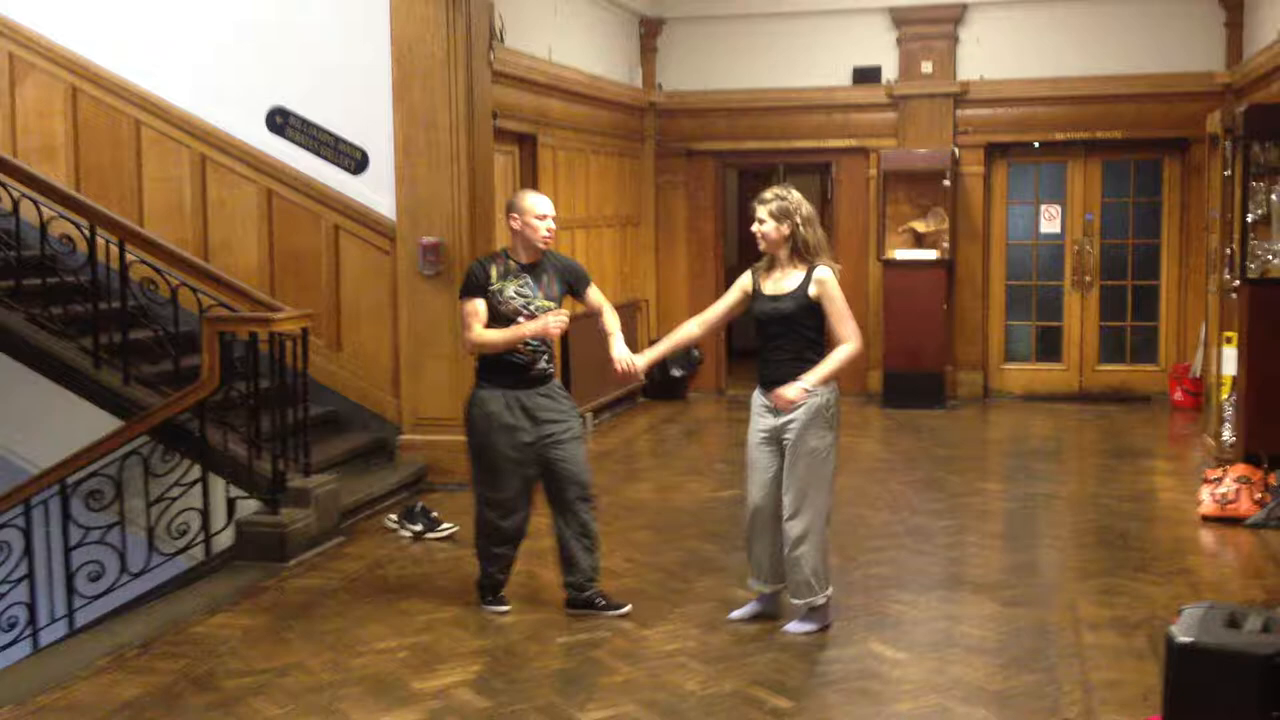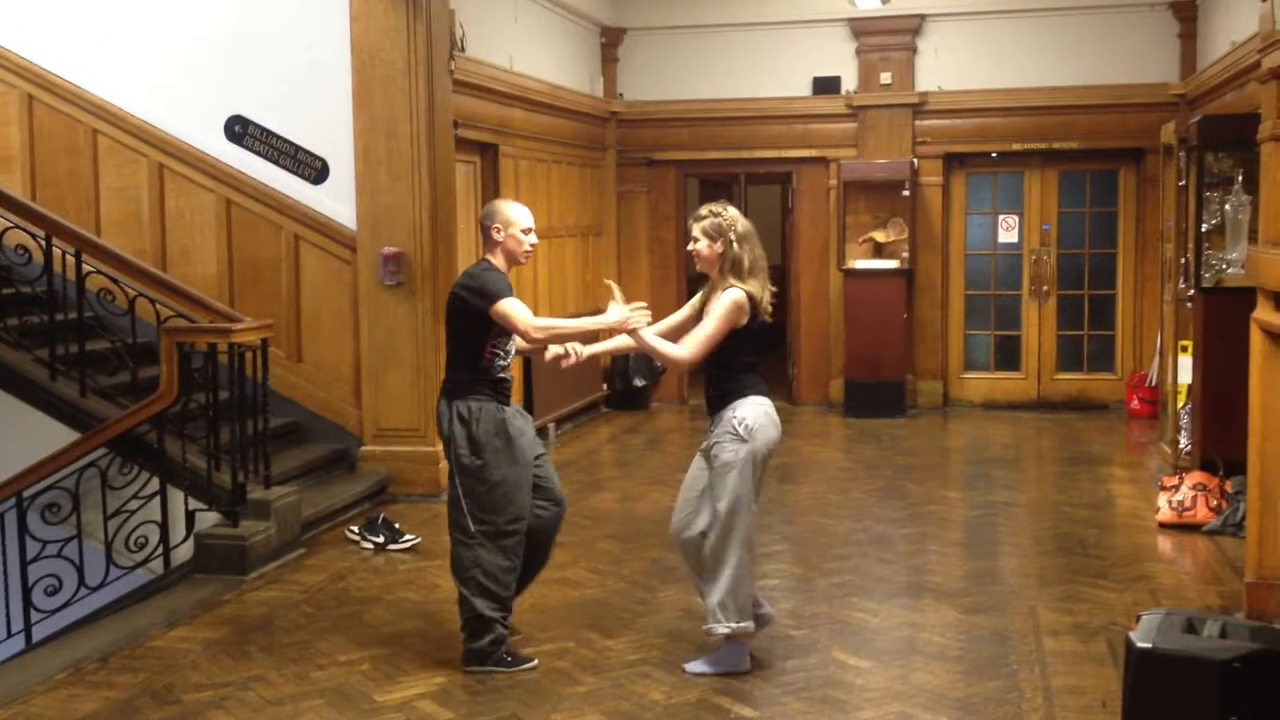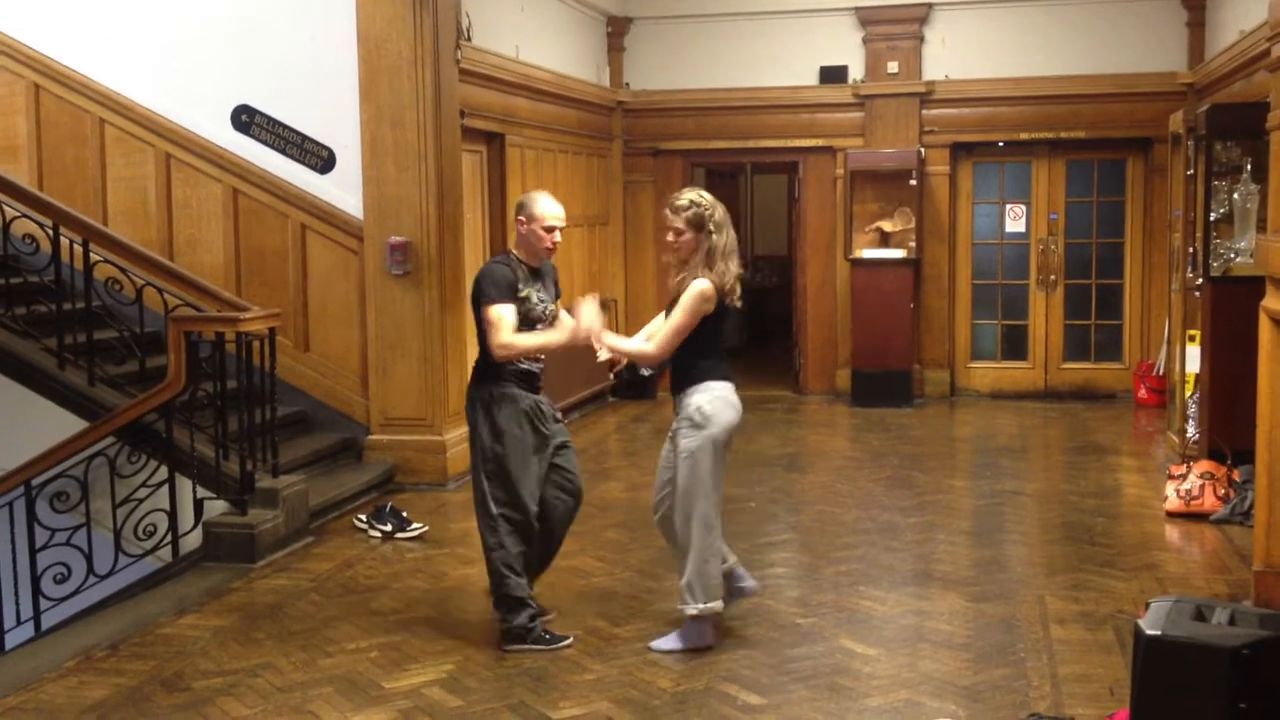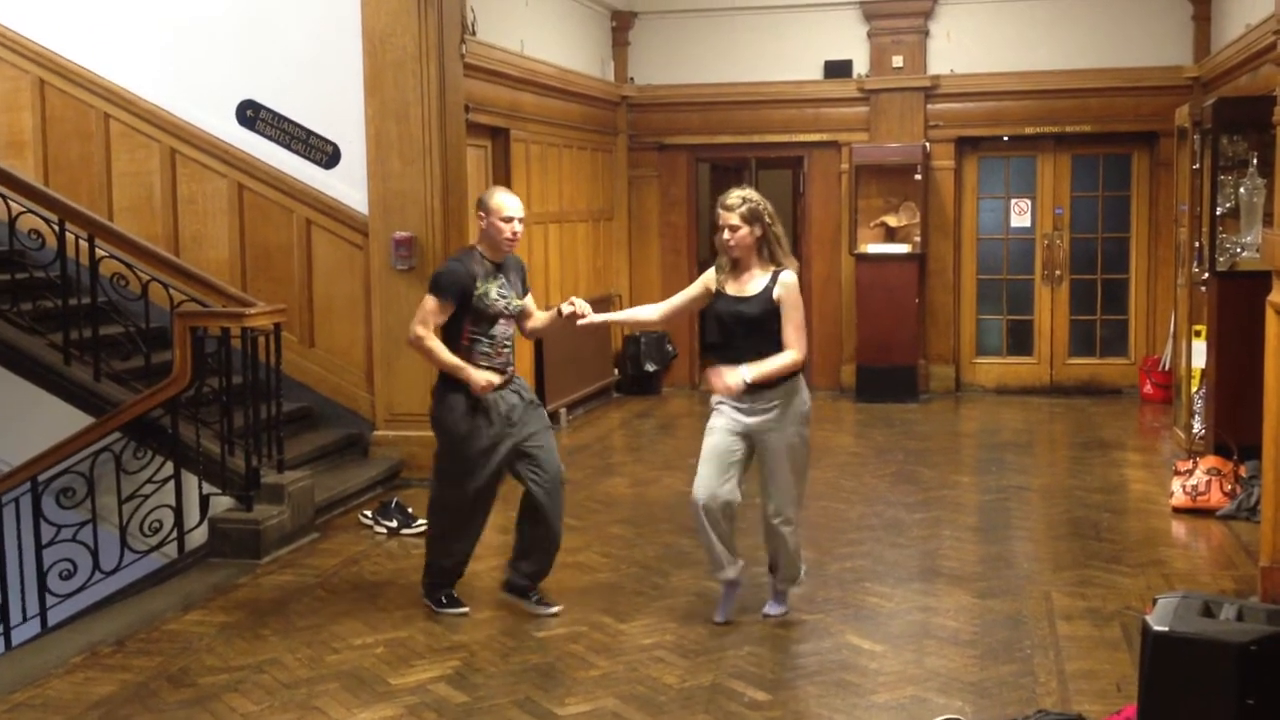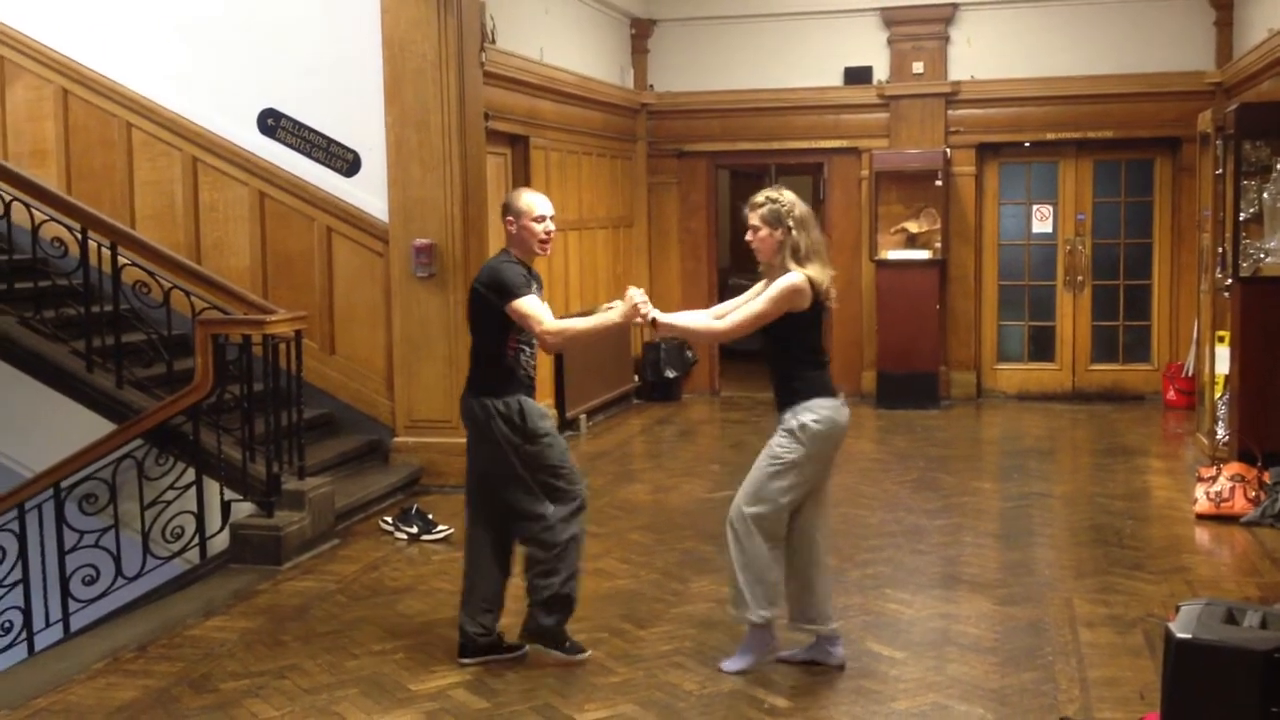
dt=1s
person 1, frame 1
left shoulder: (819, 277)
right shoulder: (755, 278)
left elbow: (851, 344)
right elbow: (705, 323)
left wrist: (806, 385)
right wrist: (650, 355)
left hip: (810, 403)
right hip: (767, 401)
left knee: (803, 510)
right knee: (761, 503)
left ankle: (813, 605)
right ankle: (769, 592)
person 1, frame 2
left shoulder: (735, 297)
right shoulder: (710, 295)
left elbow: (681, 356)
right elbow: (657, 332)
left wrist: (627, 325)
right wrist: (589, 350)
left hip: (746, 421)
right hip: (729, 423)
left knee: (728, 533)
right knee: (688, 526)
left ankle: (734, 647)
right ankle: (749, 608)
person 1, frame 3
left shoulder: (706, 287)
right shoulder: (692, 278)
left elbow: (655, 352)
right elbow: (667, 323)
left wrist: (603, 339)
right wrist: (618, 343)
left hip: (707, 403)
right hip: (692, 403)
left knee: (695, 513)
right knee: (666, 507)
left ankle: (699, 624)
right ankle: (729, 576)
person 1, frame 4
left shoulder: (782, 280)
right shoulder: (716, 277)
left elbow: (796, 353)
right elbow: (659, 312)
left wrist: (746, 374)
right wrist: (600, 317)
left hip: (778, 403)
right hip: (727, 404)
left knee: (780, 508)
right knee: (709, 496)
left ankle: (781, 586)
right ankle: (731, 581)
person 1, frame 5
left shoulder: (794, 284)
right shoulder: (777, 281)
left elbow: (721, 329)
right elbow: (714, 313)
left wrist: (659, 319)
right wrist: (660, 319)
left hip: (810, 418)
right hip: (813, 416)
left knee: (748, 516)
right knee: (799, 531)
left ankle: (760, 632)
right ankle: (826, 639)
person 2, frame 1
left shoulder: (560, 267)
right shoulder: (484, 272)
left elbow: (602, 306)
right elbow: (472, 340)
left wrist: (617, 343)
right wrist: (531, 330)
left hip: (547, 395)
right hip: (499, 400)
left knee: (575, 488)
right knee: (503, 498)
left ankle: (582, 591)
right ankle: (492, 585)
person 2, frame 2
left shoulder: (495, 282)
right shoulder: (479, 282)
right elbow: (534, 330)
left wrist: (552, 345)
right wrist: (609, 321)
left hip: (496, 411)
right hip: (473, 414)
left knee: (545, 505)
right knee: (487, 526)
left ankle: (488, 613)
right ankle: (483, 643)
person 2, frame 3
left shoulder: (547, 272)
right shoulder: (497, 275)
left elbow: (557, 320)
right elbow: (502, 344)
left wrist: (587, 334)
right wrist: (570, 333)
left hip: (532, 392)
right hip: (501, 398)
left knee: (566, 488)
right knee: (512, 509)
left ankle: (514, 590)
right ankle: (520, 623)
person 2, frame 4
left shoulder: (513, 267)
right shoulder: (458, 272)
left elbow: (527, 324)
right elbow: (418, 333)
left wrist: (560, 314)
right wrist: (467, 373)
left hip: (513, 393)
right hip: (468, 399)
left knee: (548, 481)
right knee: (460, 495)
left ankle: (524, 579)
right ankle: (438, 583)
person 2, frame 5
left shoulder: (526, 276)
right shoulder: (501, 275)
left elbow: (546, 339)
right elbow: (548, 331)
left wrist: (600, 316)
right wrist: (615, 317)
left hip: (496, 405)
right hip: (502, 407)
left knee: (492, 521)
right knee: (563, 502)
left ankle: (477, 637)
right ankle: (547, 623)
